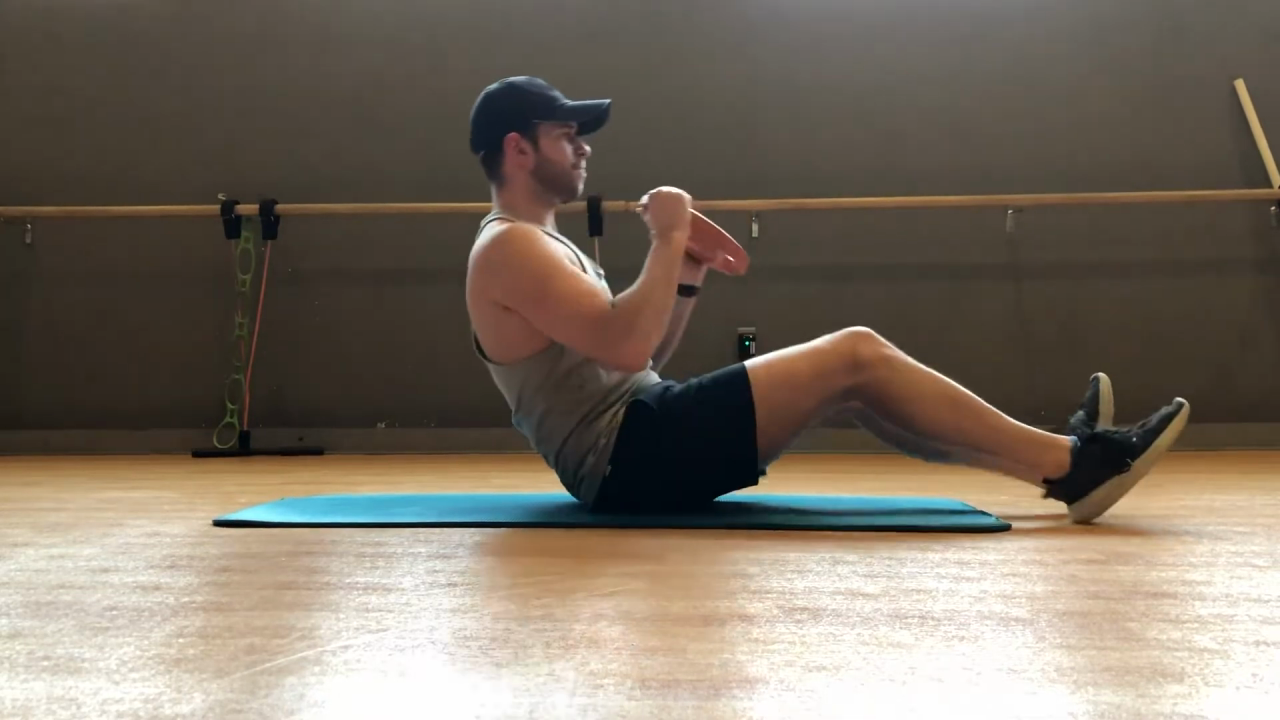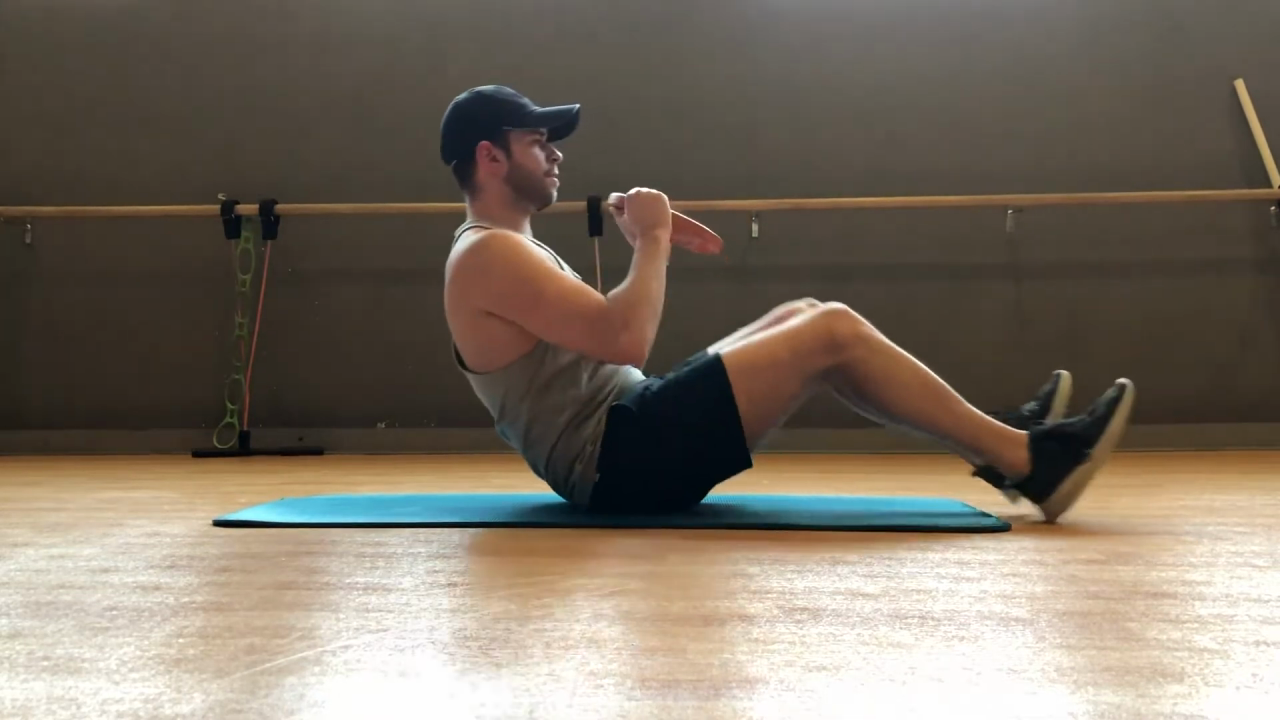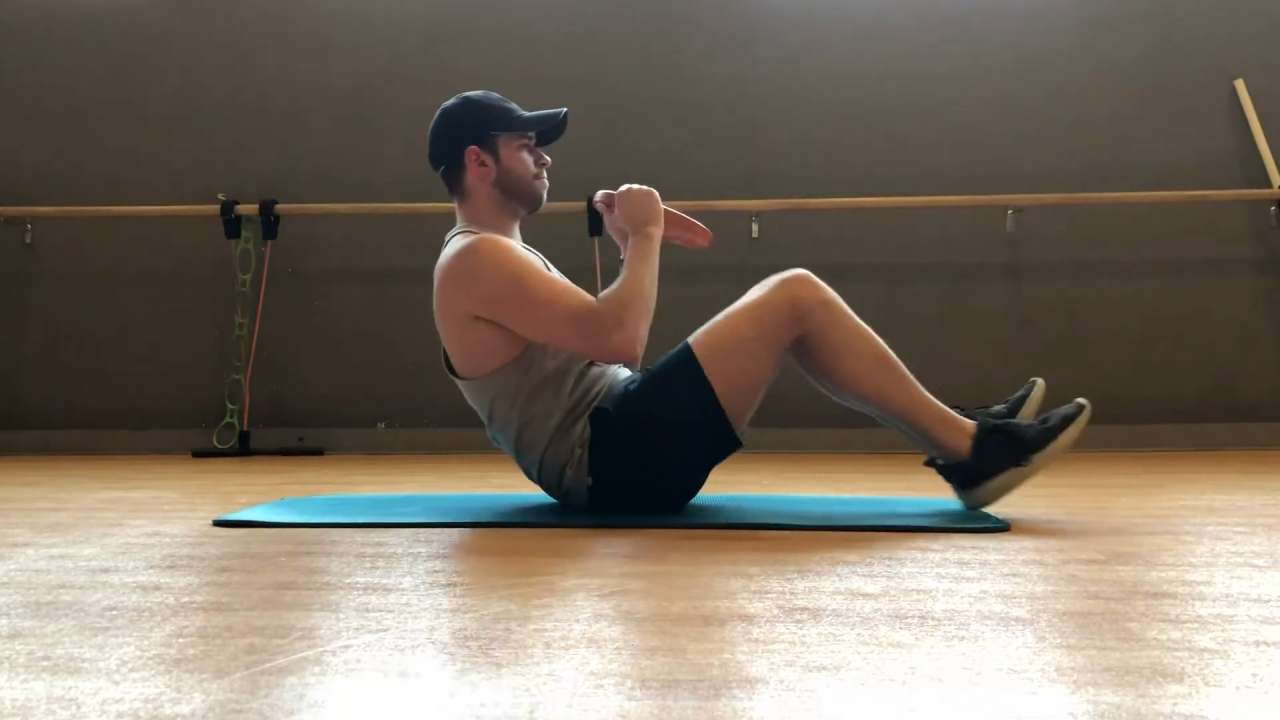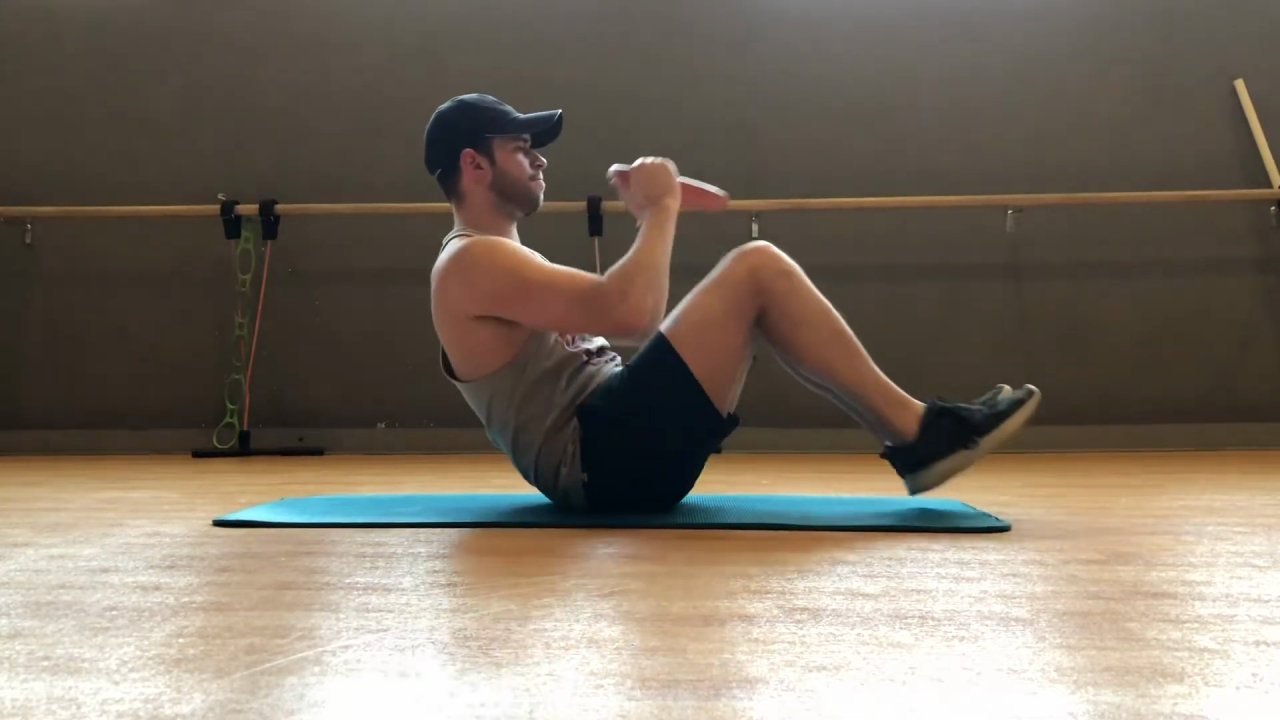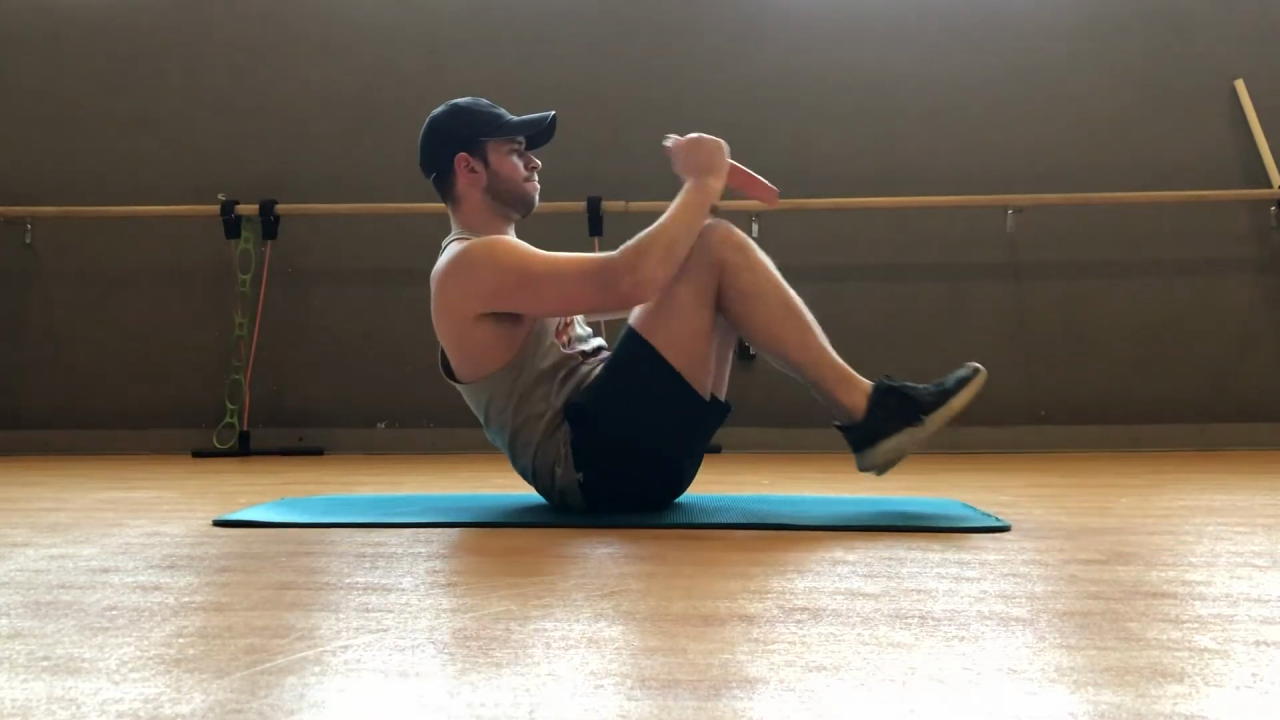
dt=0.2s
person 1, frame 1
left shoulder: (542, 243)
right shoulder: (509, 248)
right elbow: (627, 349)
left wrist: (688, 280)
right wrist: (666, 243)
left hip: (639, 444)
right hip: (627, 459)
left knee: (849, 395)
right knee: (857, 355)
left ankle: (1057, 461)
right ankle: (1074, 462)
person 1, frame 2
left shoulder: (513, 250)
right shoulder: (488, 256)
right elbow: (622, 340)
left wrist: (651, 257)
right wrist: (653, 242)
left hip: (622, 447)
right hip: (618, 461)
left knee: (804, 315)
right knee: (833, 332)
left ankle: (1001, 447)
right ankle: (1031, 460)
person 1, frame 3
left shoulder: (504, 257)
right shoulder: (477, 261)
left elbow: (609, 351)
right elbow: (617, 339)
left wrist: (633, 251)
right wrist: (645, 240)
left hip: (616, 446)
right hip: (610, 462)
left knee: (778, 303)
right knee: (798, 297)
left ankle: (960, 438)
right ankle: (973, 450)
person 1, frame 4
left shoulder: (503, 260)
right shoulder: (475, 262)
left elbow: (604, 336)
right elbow: (630, 314)
left wrist: (650, 228)
right wrist: (661, 213)
left hip: (613, 449)
right hip: (606, 459)
left knee: (750, 290)
right knee: (759, 267)
left ankle: (913, 432)
right ankle: (918, 432)
person 1, frame 5
left shoulder: (502, 259)
right shoulder: (475, 264)
right elbow: (632, 284)
right wrist: (699, 188)
left hip: (618, 450)
right hip: (601, 457)
left knee: (720, 275)
right knee: (716, 246)
left ankle: (870, 414)
right ankle: (865, 410)
